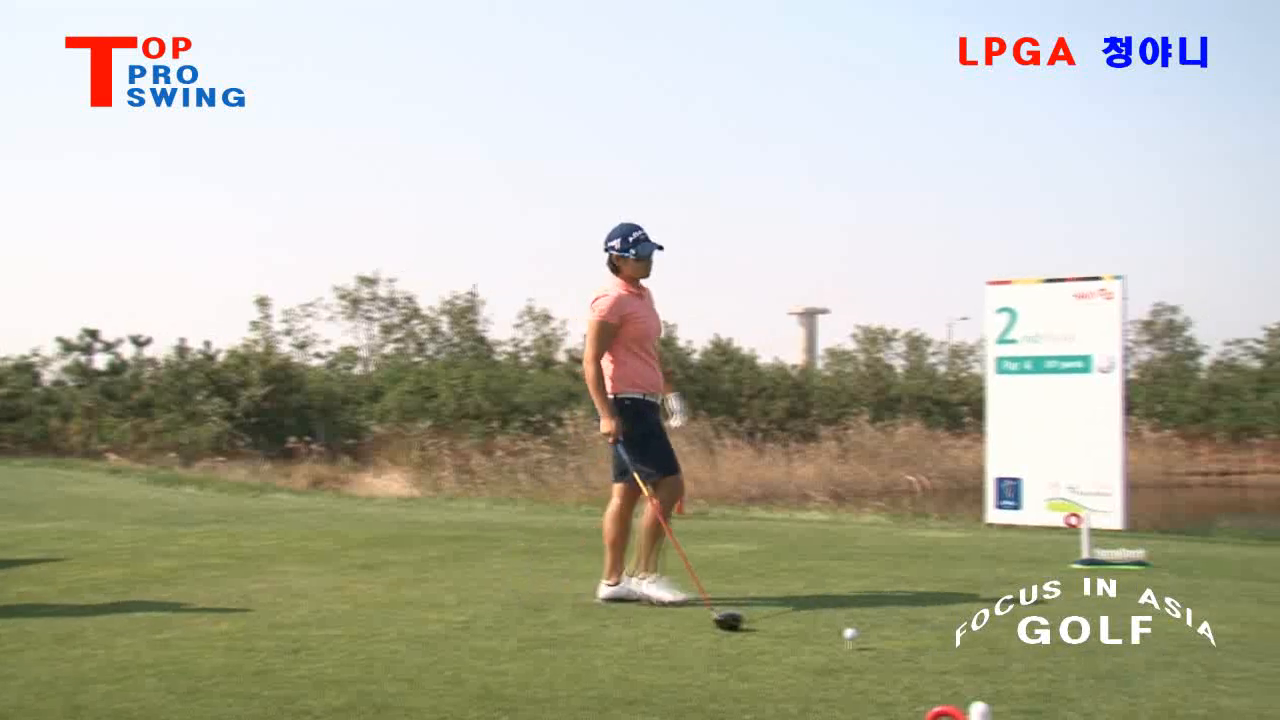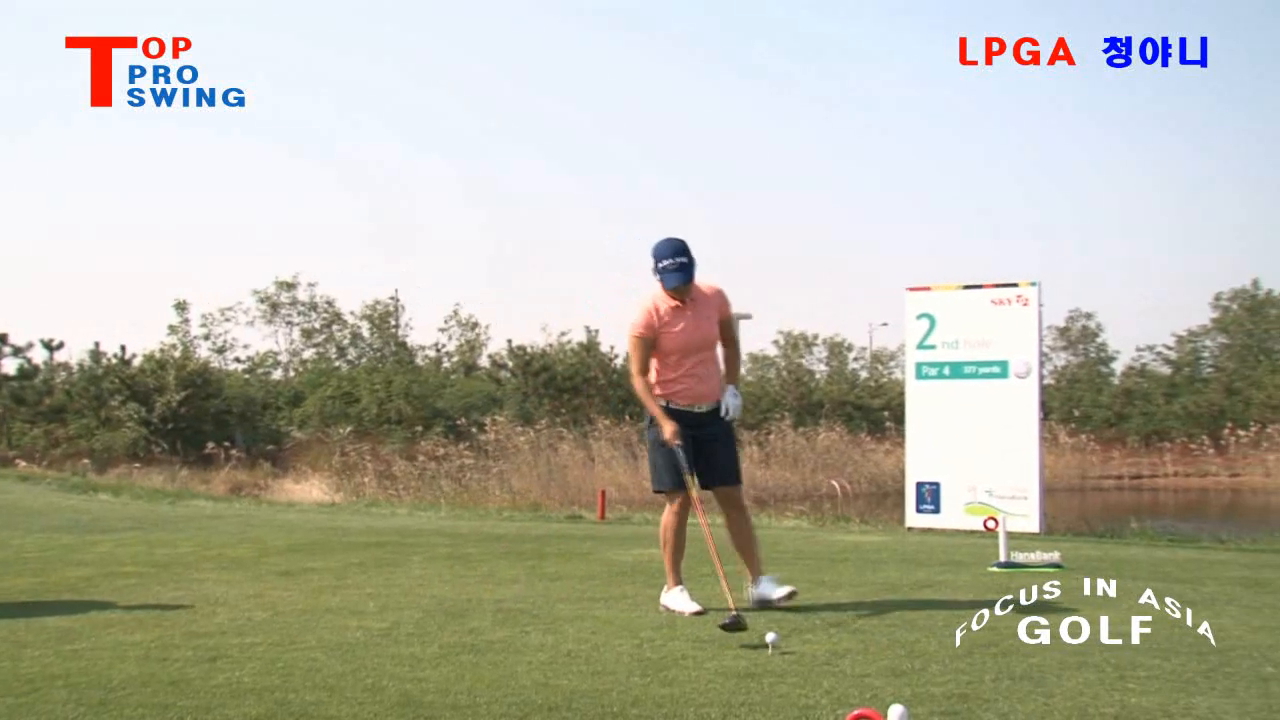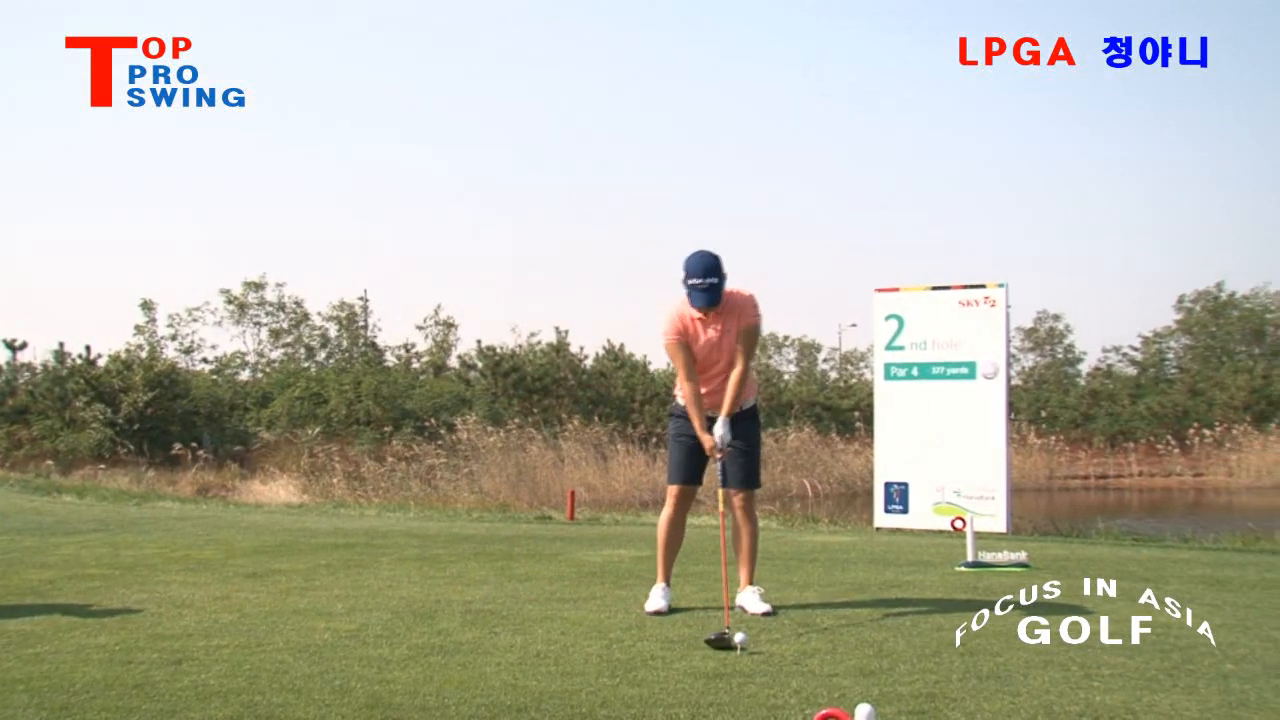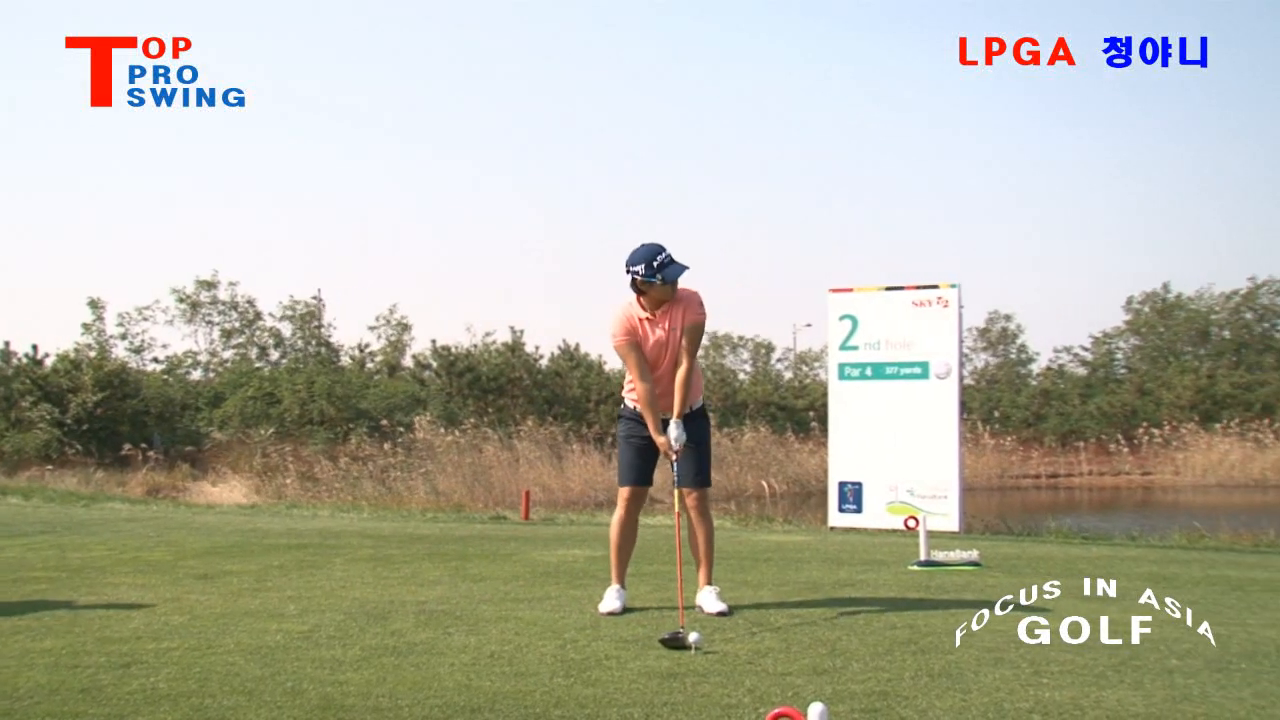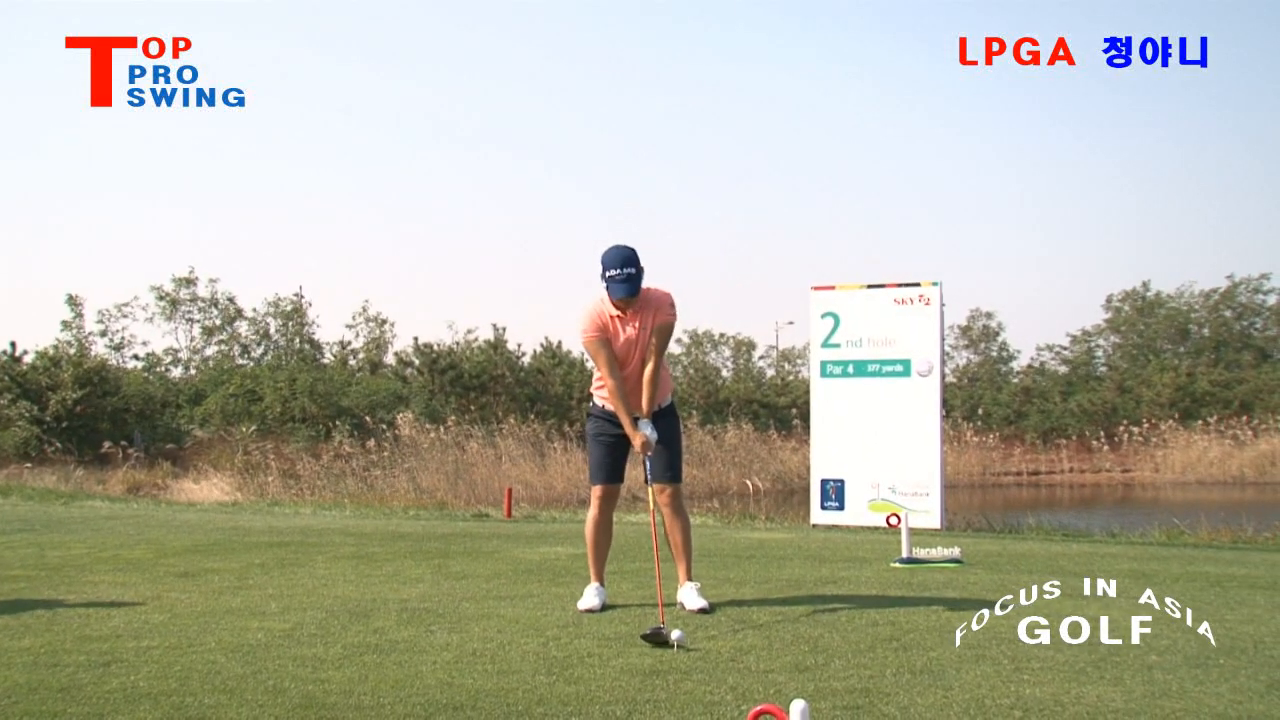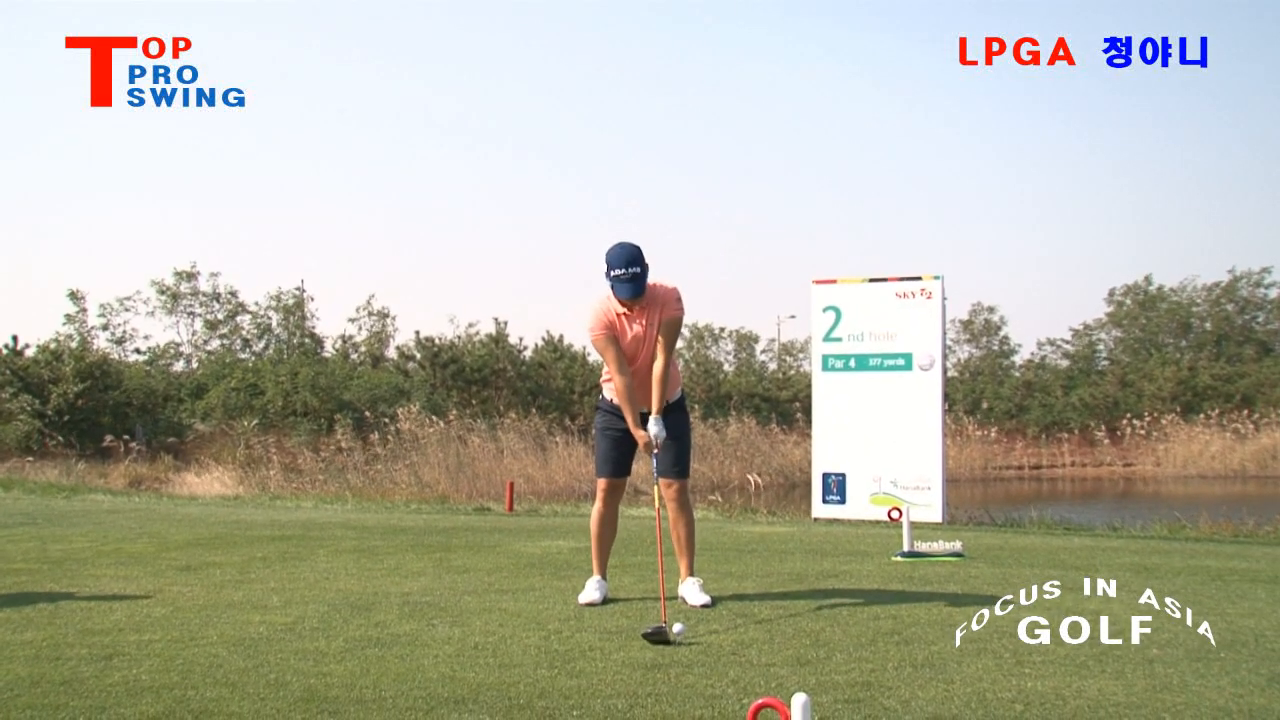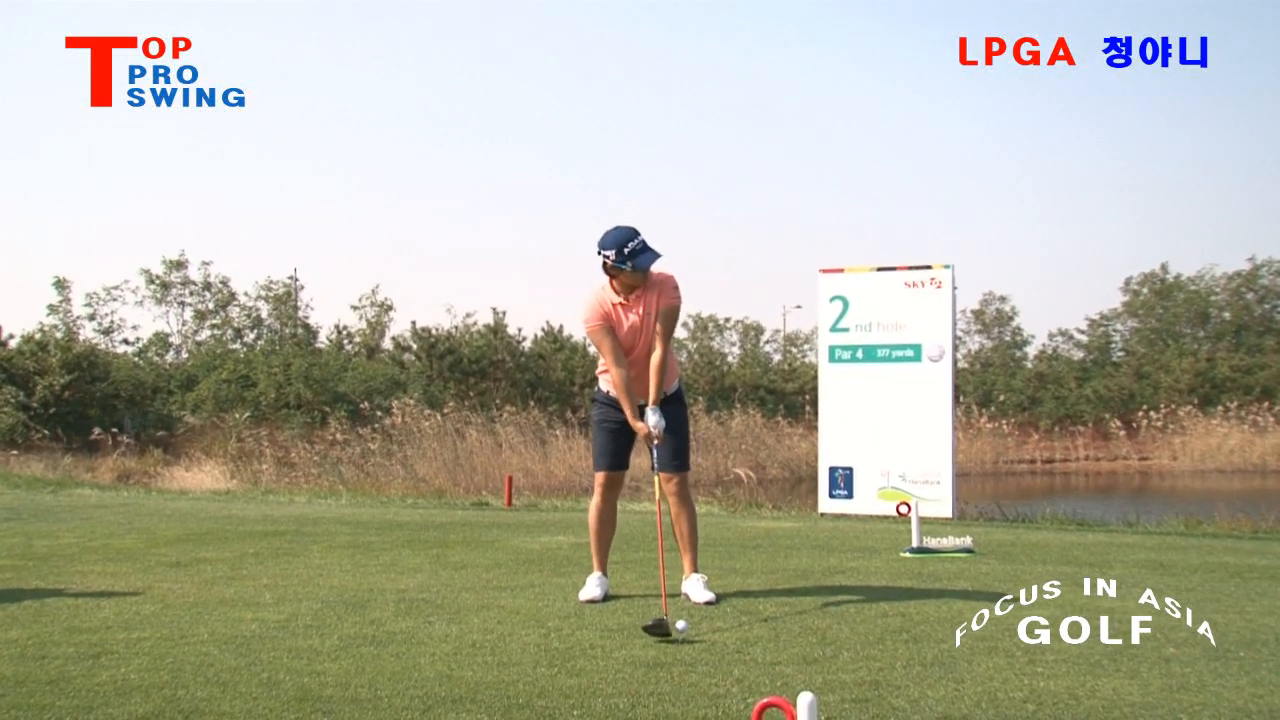
dt=0.7s
person 1, frame 1
left shoulder: (642, 295)
right shoulder: (612, 299)
right elbow: (591, 361)
left wrist: (669, 392)
right wrist: (606, 415)
left hip: (644, 406)
right hip: (627, 407)
left knee: (627, 494)
right knee: (668, 487)
left ankle: (613, 580)
right ankle: (645, 574)
person 1, frame 2
left shoulder: (715, 298)
right shoulder: (649, 314)
left elbow: (730, 345)
right elbow: (638, 374)
left wrist: (731, 387)
right wrist: (664, 421)
left hip: (713, 413)
right hip: (671, 415)
left knee: (731, 498)
right knee: (679, 501)
left ankle: (758, 581)
right ankle: (673, 588)
person 1, frame 3
left shoulder: (745, 305)
right shoulder: (677, 320)
left elbow: (741, 366)
right elbow: (688, 380)
left wrist: (724, 420)
right wrist: (703, 434)
left hip: (739, 414)
right hip: (689, 414)
left knee: (742, 500)
right knee: (677, 497)
left ankle: (747, 588)
right ankle: (661, 585)
person 1, frame 4
left shoulder: (690, 302)
right shoulder: (624, 321)
left elbow: (685, 364)
right elbow: (642, 381)
left wrist: (677, 422)
right wrist: (657, 435)
left hip: (689, 414)
right hip: (638, 415)
left knee: (696, 498)
right knee: (629, 499)
left ankle: (706, 588)
right ankle: (616, 587)
person 1, frame 5
left shoulder: (662, 303)
right shoulder: (594, 318)
left elbow: (652, 364)
right elbow: (612, 379)
left wrist: (646, 420)
right wrist: (632, 432)
left hip: (658, 410)
right hip: (608, 415)
left knee: (669, 494)
right knee: (601, 497)
left ankle: (686, 584)
right ankle: (595, 585)
person 1, frame 6
left shoulder: (669, 298)
right shoulder: (601, 315)
left elbow: (662, 360)
right elbow: (619, 375)
left wrist: (656, 417)
right wrist: (635, 429)
left hip: (667, 405)
right hip: (616, 408)
left knee: (675, 490)
right knee: (606, 490)
left ankle: (688, 580)
right ankle: (598, 578)
person 1, frame 7
left shoulder: (666, 286)
right shoulder: (597, 305)
left elbow: (659, 349)
right elbow: (617, 366)
left wrist: (654, 408)
right wrist: (634, 420)
left hip: (665, 397)
right hip: (612, 400)
left knee: (676, 484)
right knee: (605, 484)
left ankle: (691, 576)
right ankle: (598, 575)
